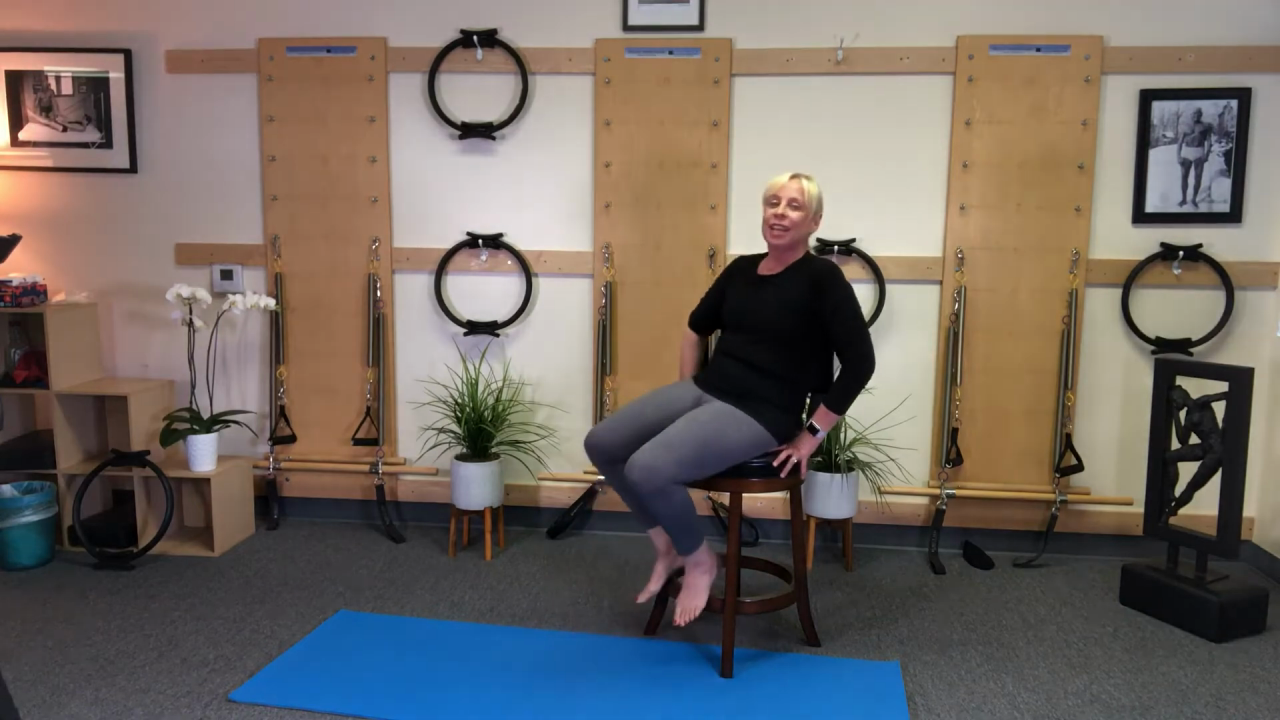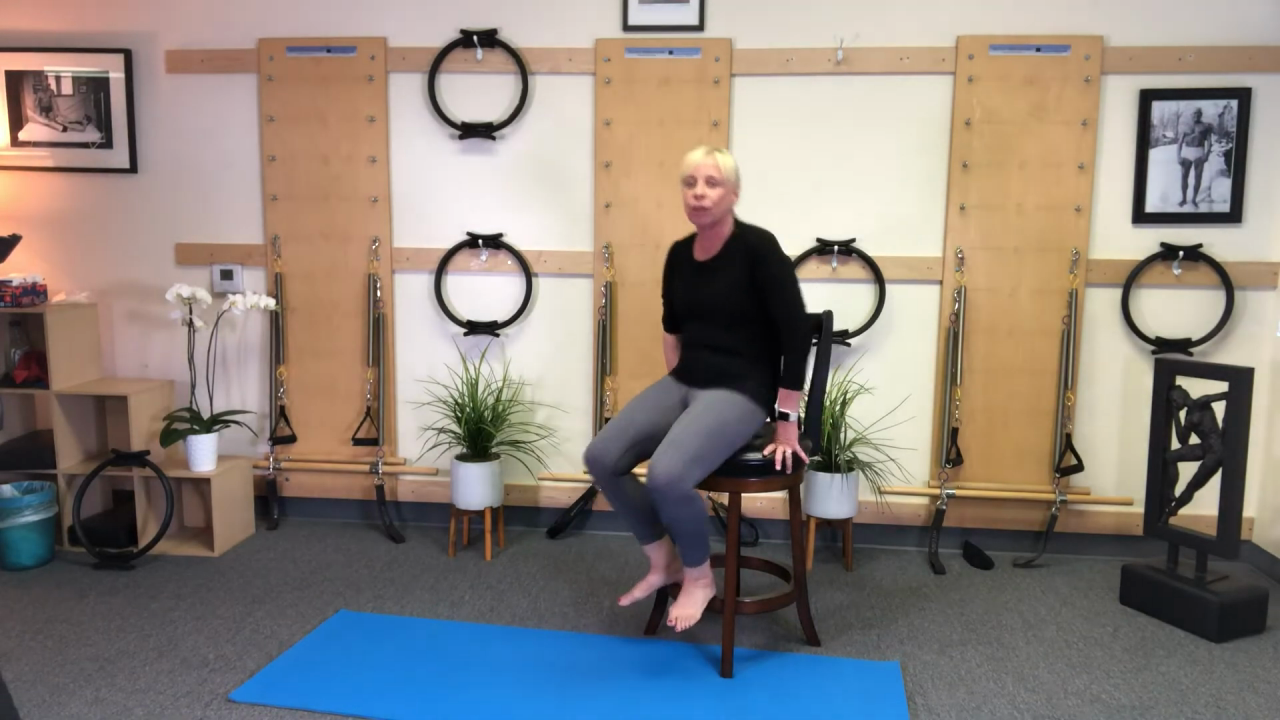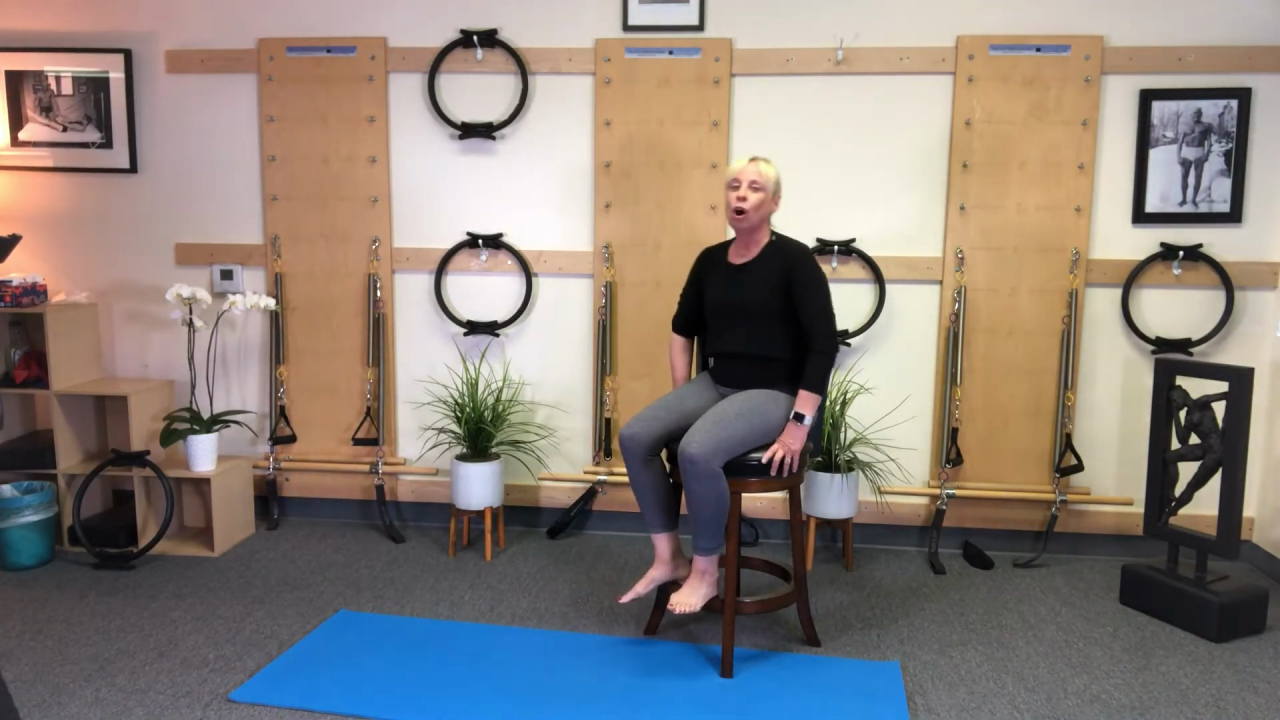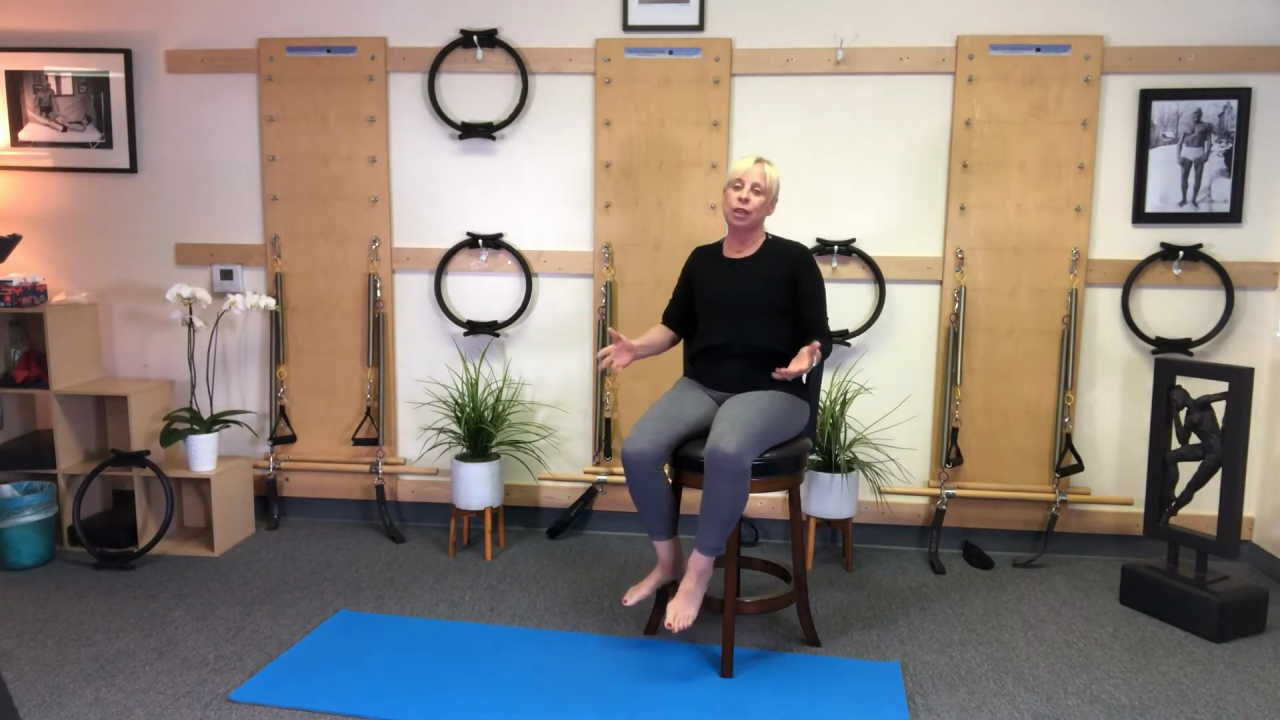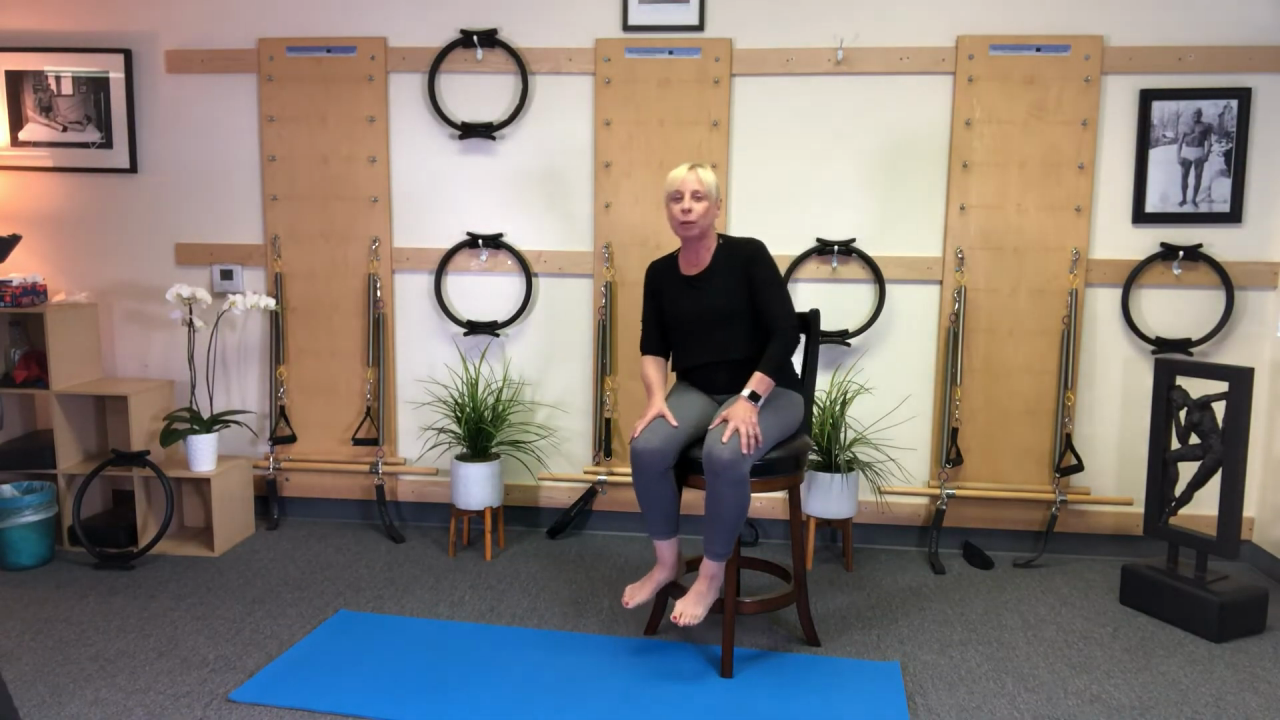
dt=1s
person 1, frame 1
left shoulder: (822, 277)
right shoulder: (741, 269)
left elbow: (859, 363)
right elbow: (696, 329)
left wrist: (812, 434)
right wrist: (682, 397)
left hip: (759, 413)
right hip: (705, 389)
left knee: (646, 469)
right knee: (602, 443)
left ankle: (700, 561)
right ankle: (667, 547)
person 1, frame 2
left shoulder: (757, 247)
right shoulder: (679, 254)
left elbow: (795, 334)
left wrist: (786, 420)
right wrist: (677, 382)
left hip: (741, 391)
right hip: (683, 383)
left knee: (667, 476)
right knee: (601, 458)
left ankle: (699, 577)
right ankle: (664, 562)
person 1, frame 3
left shoulder: (794, 259)
right shoulder: (709, 260)
left elbow: (823, 345)
right elbow: (683, 331)
left wrist: (799, 423)
right wrist: (679, 405)
left hip: (776, 392)
right hip: (716, 383)
left knee: (697, 451)
right knee: (635, 436)
left ankle: (705, 572)
right ankle: (668, 559)
person 1, frame 4
left shoulder: (793, 259)
right shoulder: (701, 259)
left elbow: (818, 335)
right elbow: (675, 325)
left wrist: (804, 358)
right wrist: (635, 347)
left hip: (769, 392)
right hip: (702, 385)
left knee: (726, 452)
right knee: (636, 452)
left ankle: (699, 571)
right ankle: (668, 560)
person 1, frame 5
left shoulder: (749, 256)
right shoulder: (659, 273)
left elbow: (785, 335)
right elbow: (654, 348)
left wrist: (747, 399)
right wrist: (657, 398)
left hip: (767, 391)
right hip: (697, 390)
left knee: (725, 456)
right knee: (646, 448)
left ankle: (711, 575)
right ankle: (666, 563)
